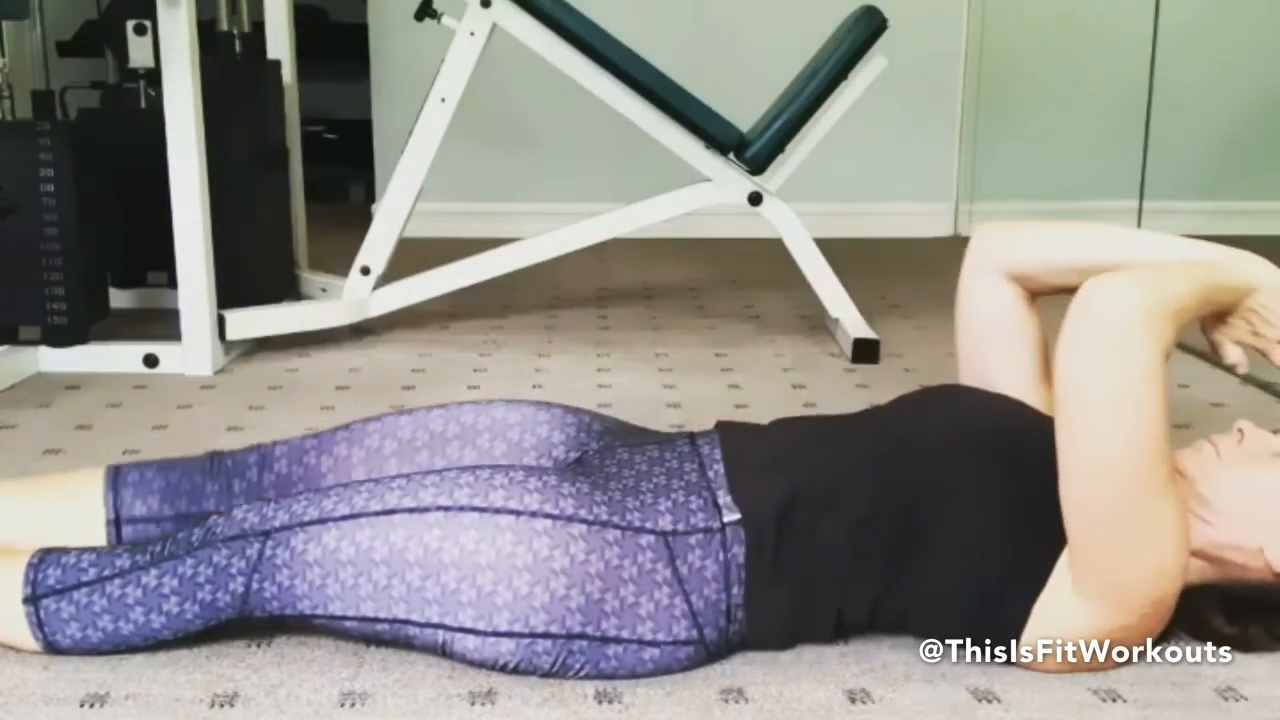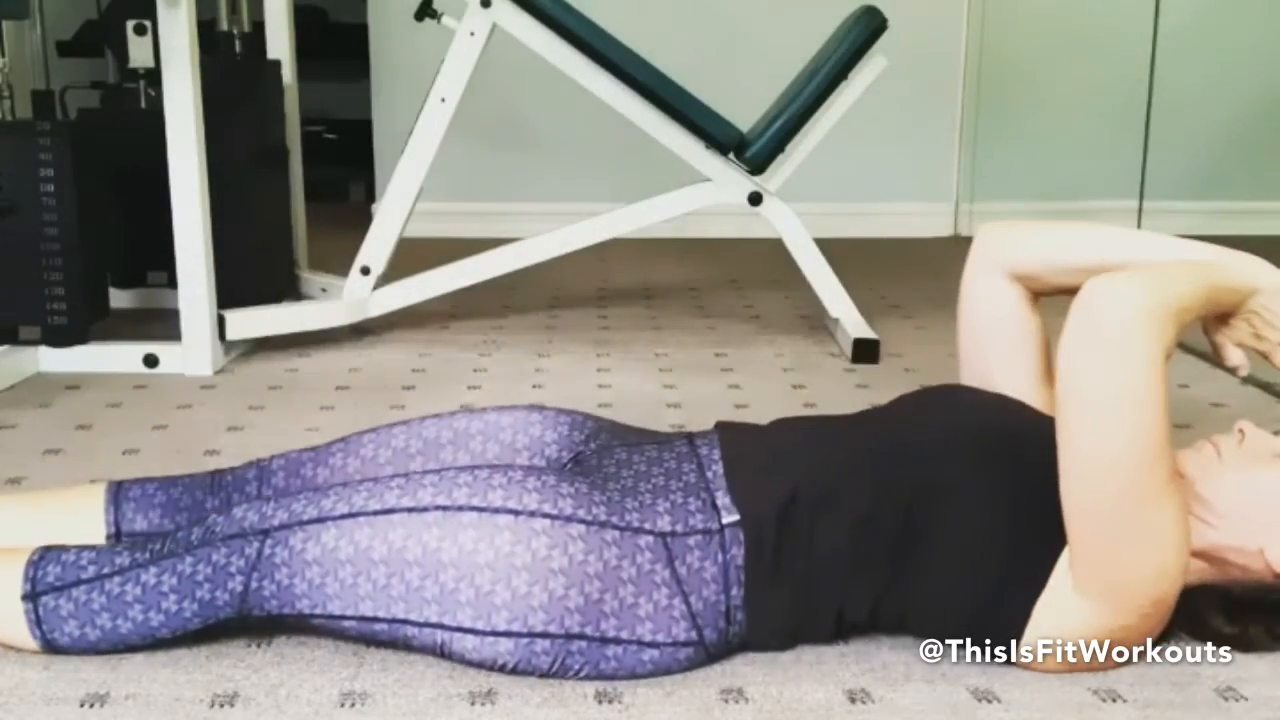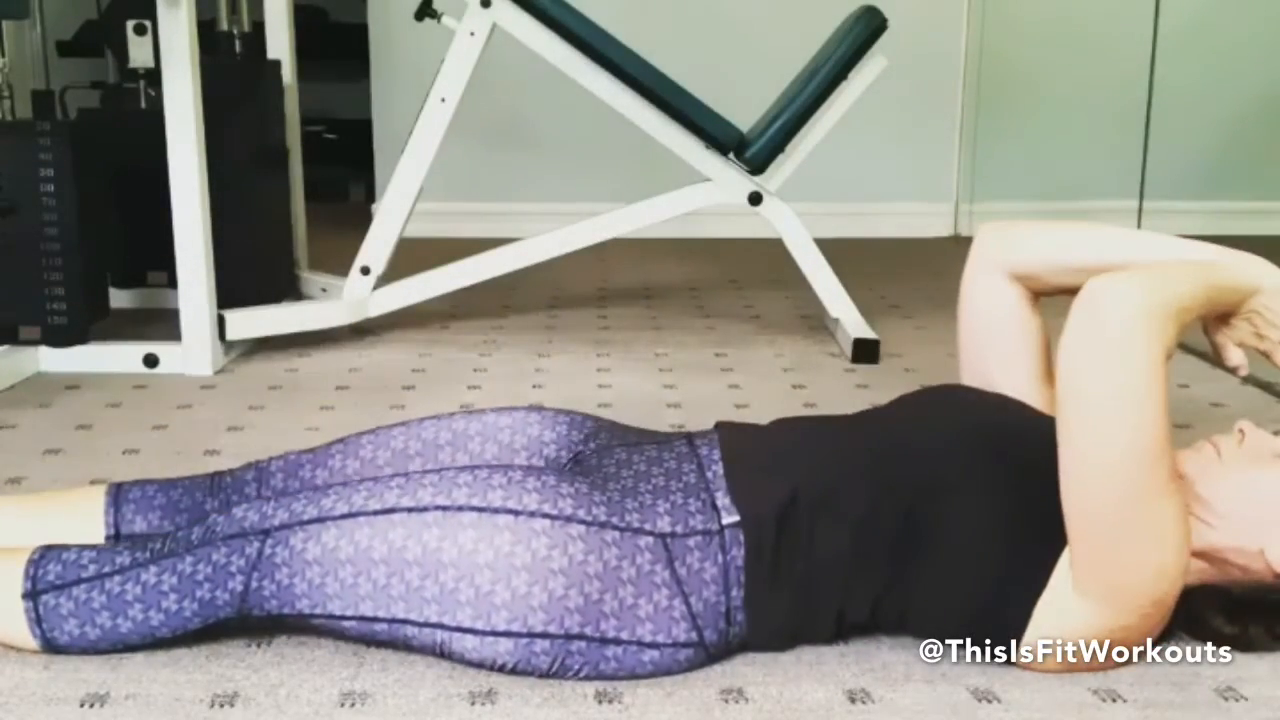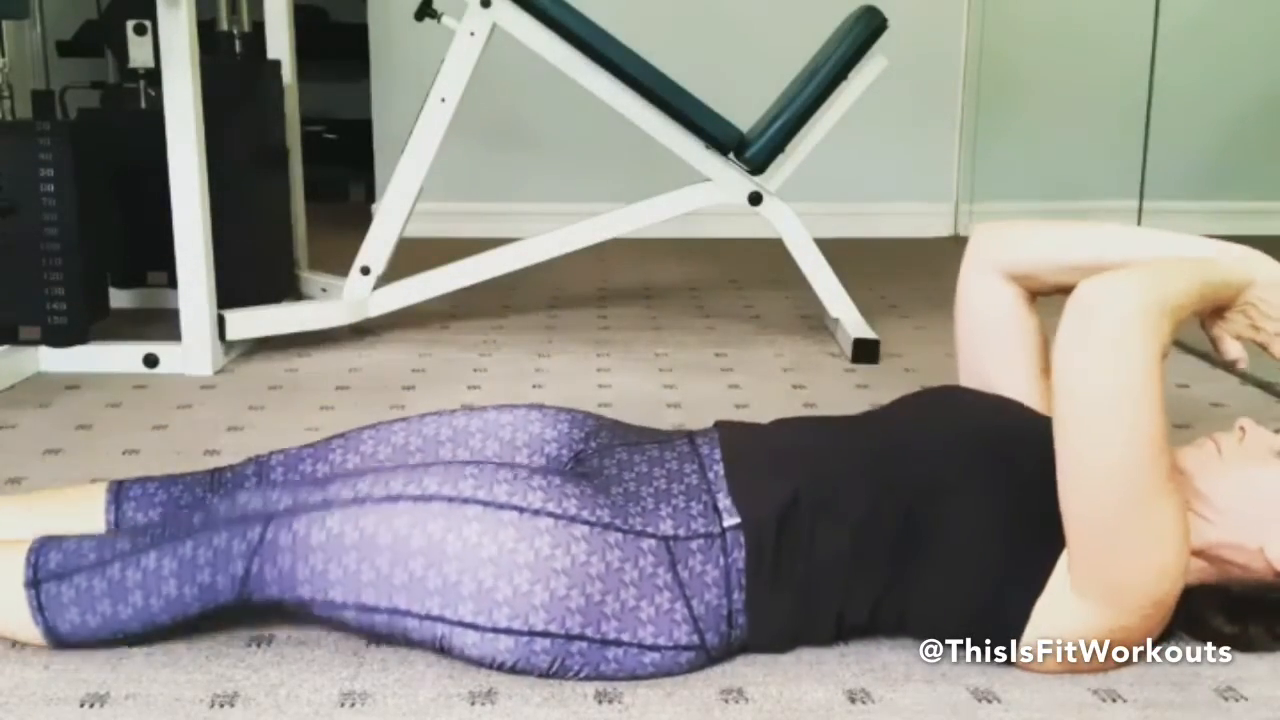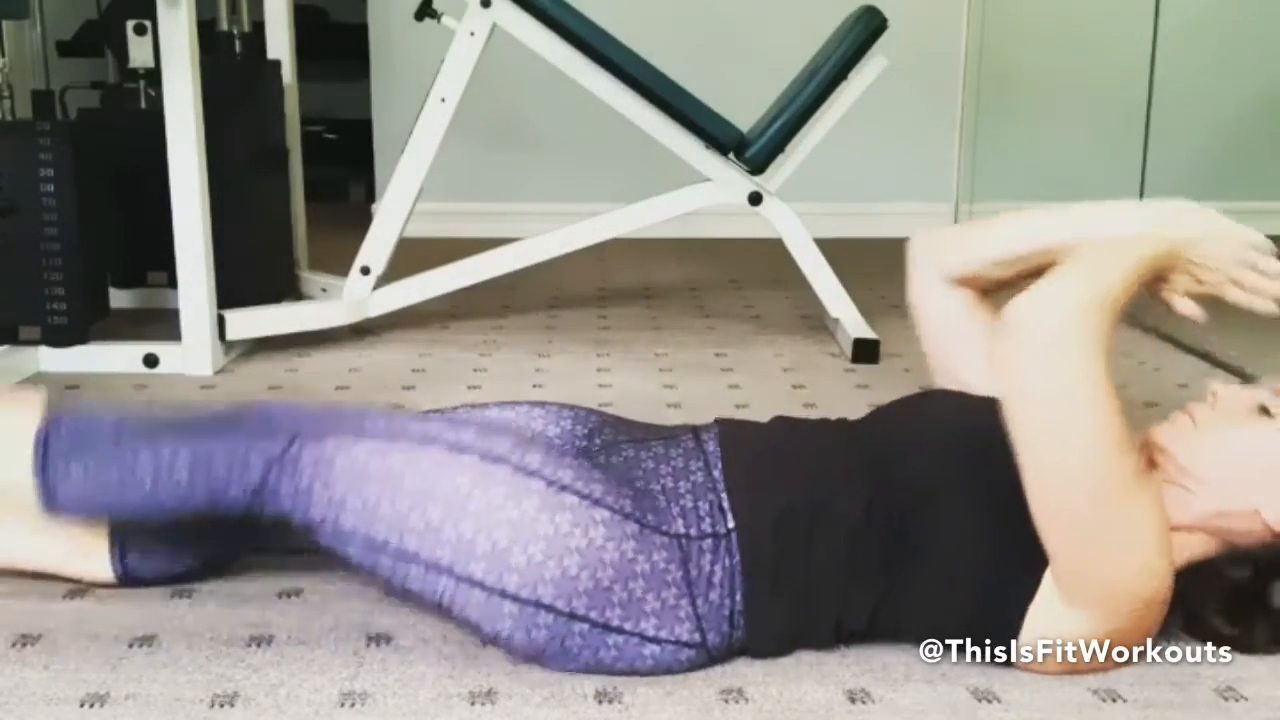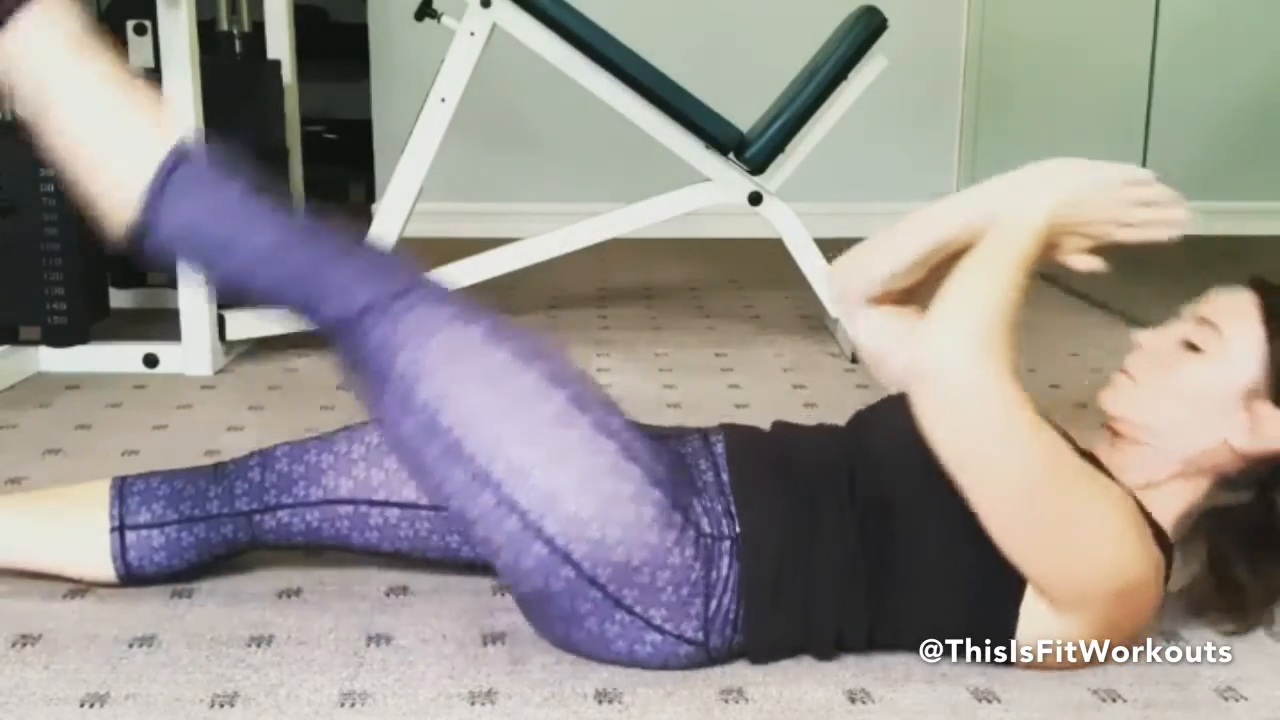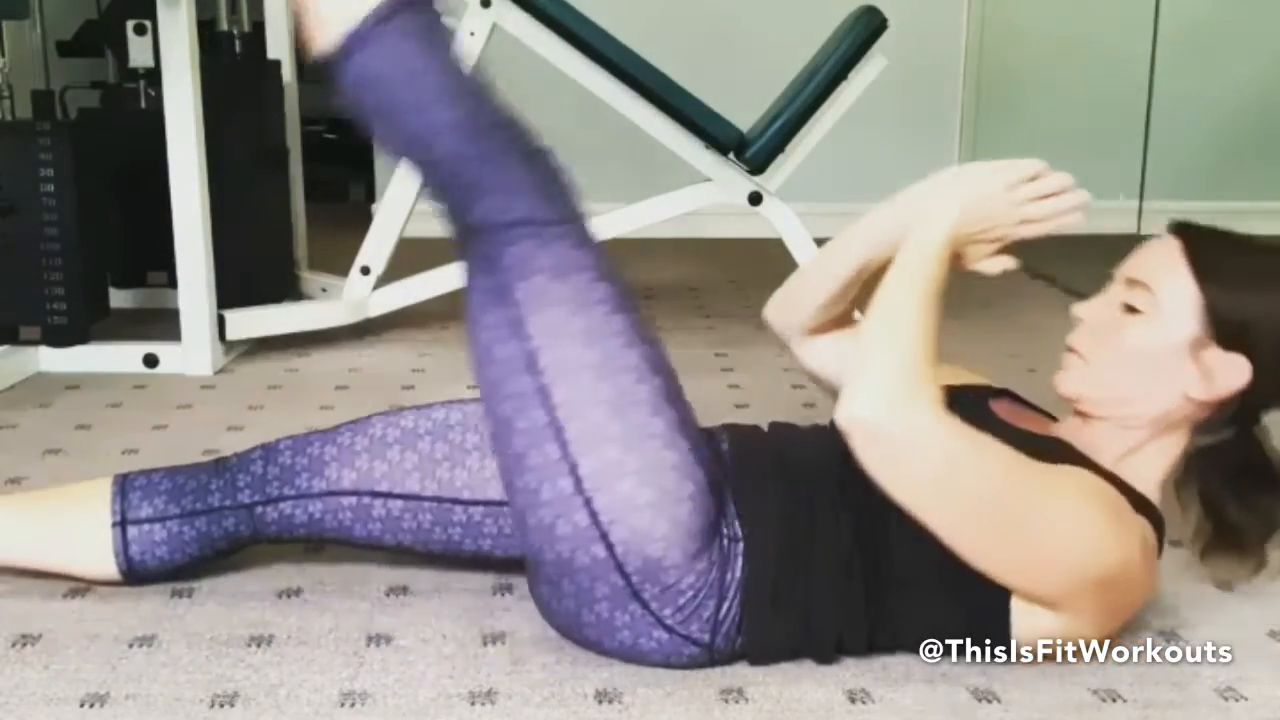
dt=0.2s
person 1, frame 1
left shoulder: (1124, 582)
right shoulder: (1066, 473)
left elbow: (1111, 320)
right elbow: (995, 257)
left hip: (670, 568)
right hip: (661, 469)
left knee: (245, 558)
right knee: (243, 484)
person 1, frame 2
left shoulder: (1126, 580)
right shoulder: (1064, 470)
left elbow: (1113, 321)
right elbow: (1000, 258)
left hip: (670, 570)
right hip: (662, 471)
left knee: (243, 560)
right knee: (243, 498)
person 1, frame 3
left shoulder: (1126, 579)
right shoulder: (1063, 468)
left elbow: (1114, 321)
right elbow: (1000, 258)
left hip: (669, 571)
right hip: (661, 470)
left knee: (247, 561)
right knee: (243, 500)
person 1, frame 4
left shoulder: (1124, 580)
right shoulder: (1069, 472)
left elbow: (1108, 318)
right elbow: (995, 258)
left hip: (670, 577)
right hip: (665, 470)
left knee: (255, 542)
right knee: (253, 492)
person 1, frame 5
left shoulder: (1119, 576)
right shoulder: (1075, 479)
left elbow: (1050, 328)
right elbow: (940, 262)
left wrist: (1154, 241)
right wrist: (1152, 228)
left hip: (672, 576)
right hip: (668, 471)
left knee: (285, 456)
right knee: (286, 472)
person 1, frame 6
left shoulder: (1108, 561)
right shoulder: (1051, 452)
left elbow: (955, 388)
right elbow: (863, 293)
left wrist: (1021, 222)
right wrist: (1017, 203)
left hip: (665, 581)
right hip: (680, 484)
left knee: (370, 296)
right knee: (263, 491)
person 1, frame 7
left shoulder: (1099, 545)
right shoulder: (1026, 441)
left elbow: (883, 426)
right elbow: (802, 319)
left wrist: (932, 238)
right wrist: (923, 210)
left hip: (676, 583)
right hip: (700, 496)
left knee: (516, 214)
right knee: (266, 482)
